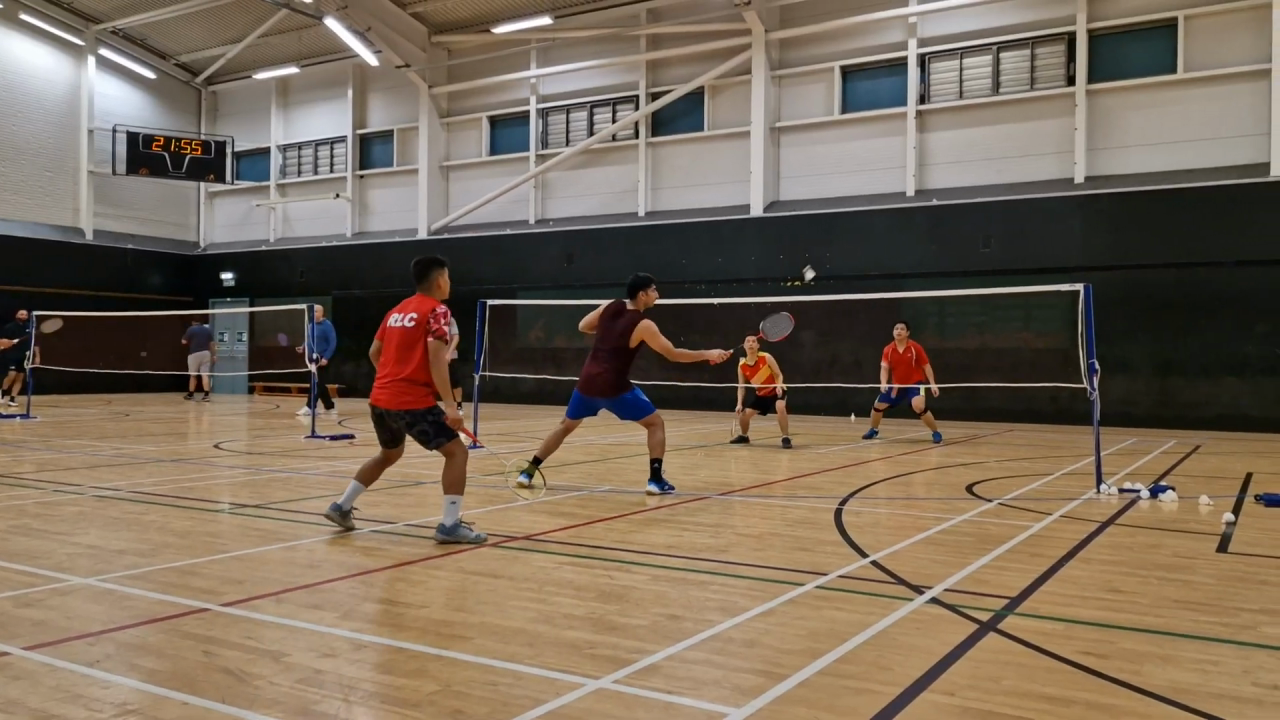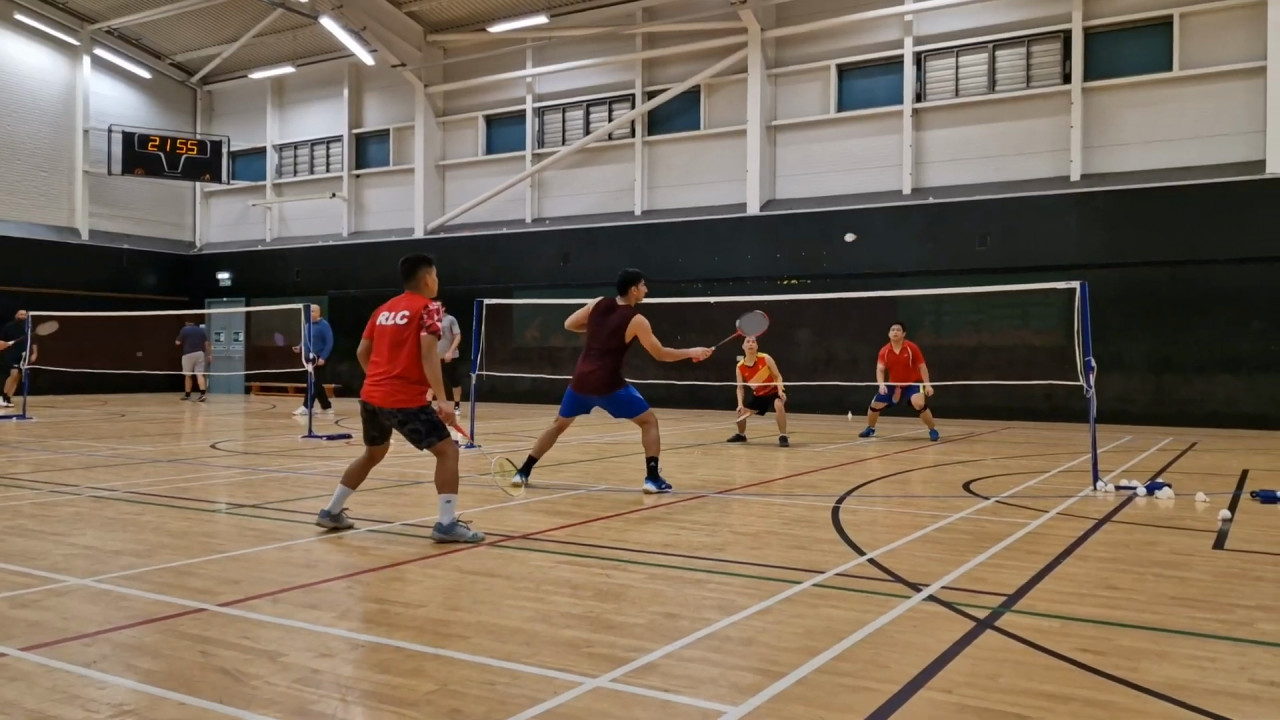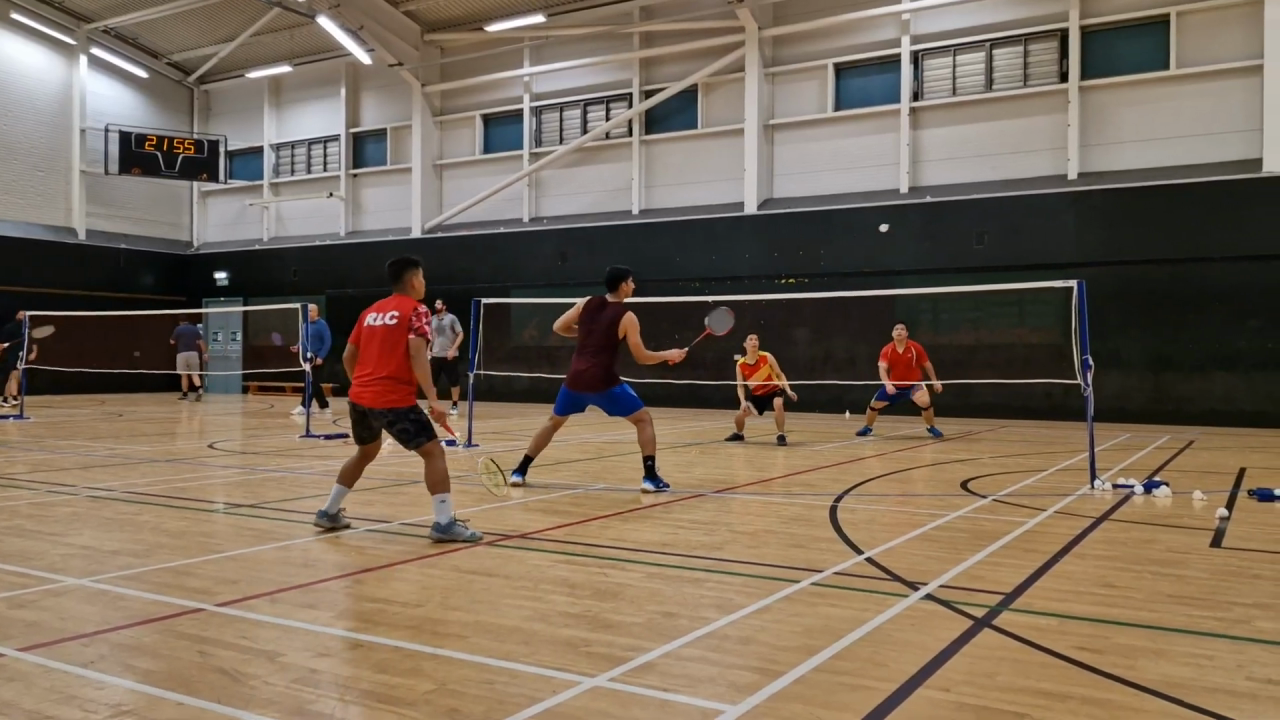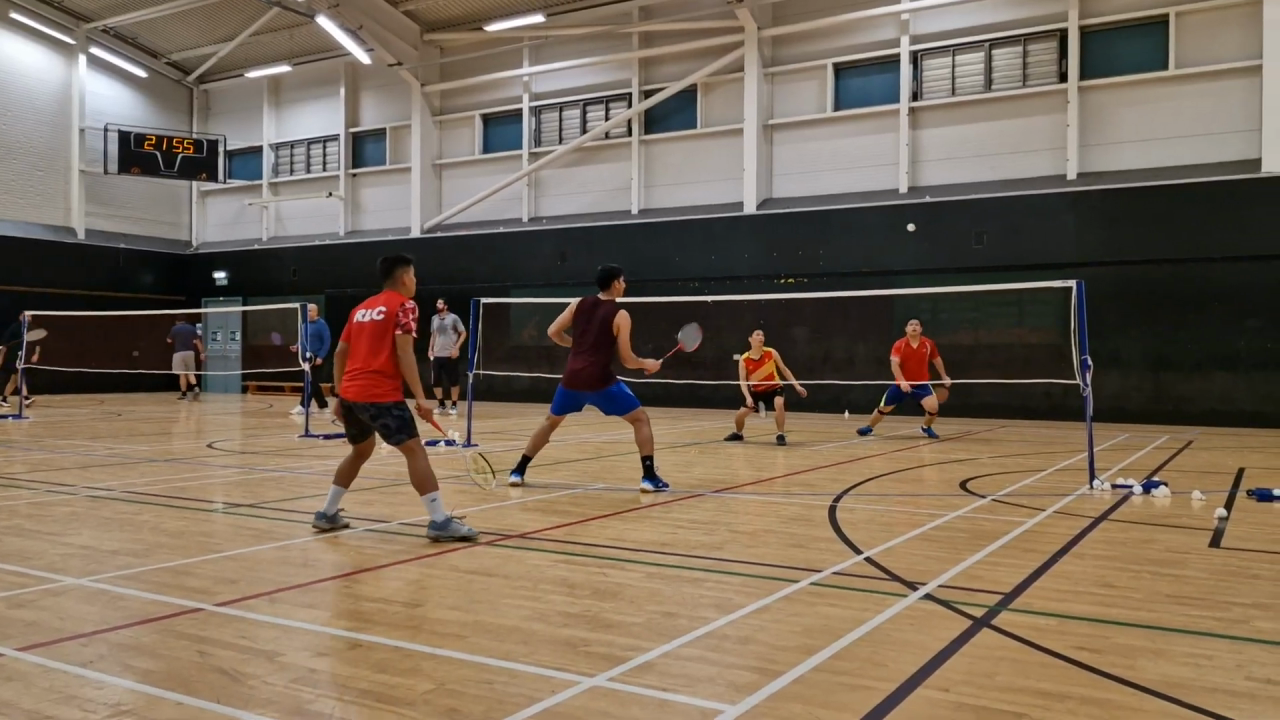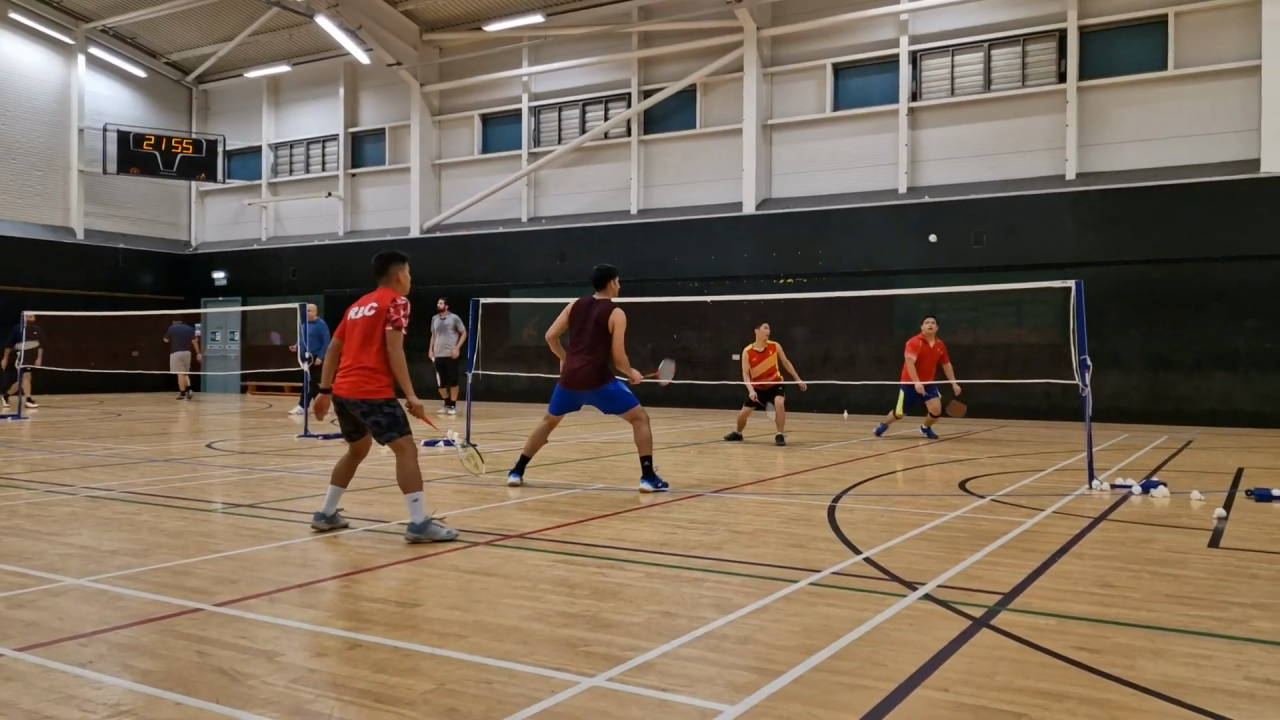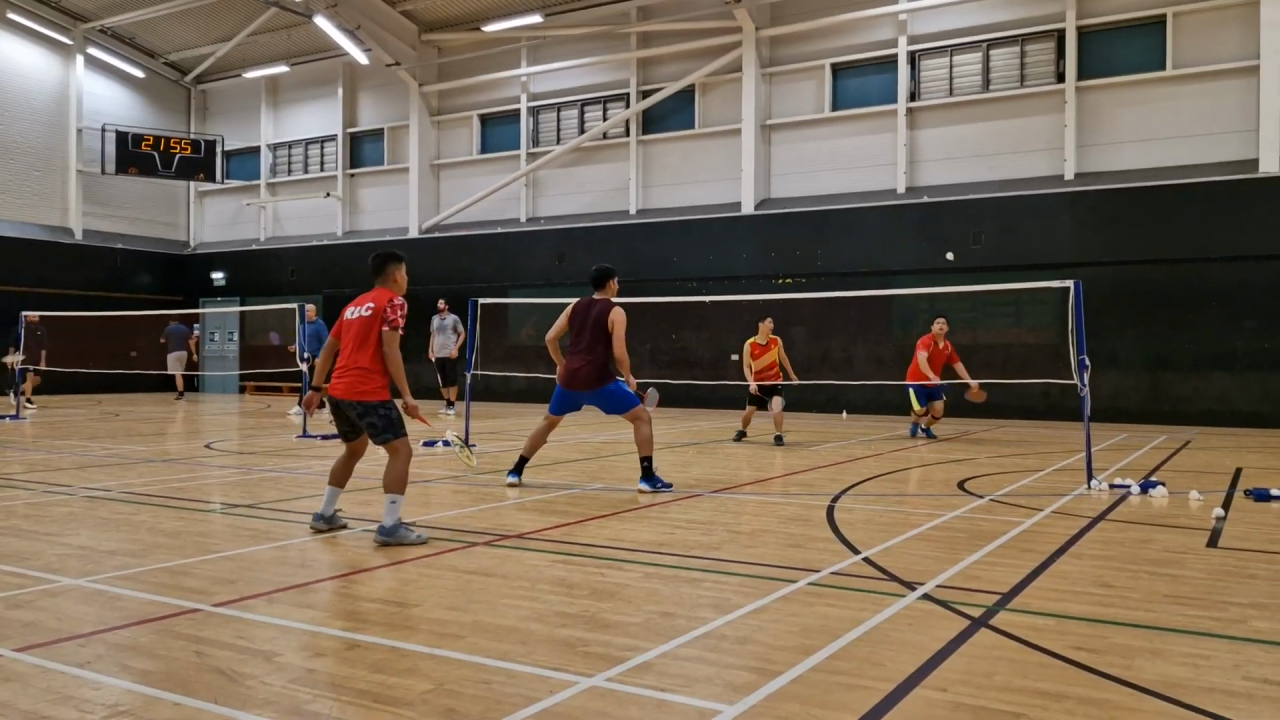
dt=0.1s
person 1, frame 1
left shoulder: (396, 311)
right shoulder: (437, 311)
left elbow: (374, 352)
right elbow: (437, 360)
right wrist: (450, 406)
left hip: (380, 399)
right hip: (413, 401)
left knee: (389, 455)
right knee: (456, 452)
left ankle: (341, 507)
right ankle: (450, 524)
person 1, frame 2
left shoulder: (383, 310)
right shoulder: (429, 308)
left elbow: (362, 352)
right elbow: (429, 355)
right wrist: (442, 401)
left hip: (371, 396)
right hip: (405, 400)
left knee: (372, 454)
right knee: (447, 451)
left ankle: (332, 511)
right ankle: (447, 523)
person 1, frame 3
left shoulder: (371, 312)
right shoulder: (416, 310)
left elbow: (348, 356)
right elbow: (418, 358)
right wrist: (433, 401)
left hip: (360, 397)
right hip: (393, 400)
left knee: (366, 452)
right knee: (433, 454)
left ankle: (329, 511)
right ankle: (445, 523)
person 1, frame 4
left shoulder: (361, 308)
right shoulder: (403, 305)
left elbow: (339, 353)
right elbow: (404, 353)
left wrist: (338, 394)
right wrist: (420, 397)
left hip: (349, 394)
right hip: (380, 395)
left knee: (360, 451)
right knee: (415, 452)
left ankle: (327, 513)
right ankle: (440, 521)
person 1, frame 5
left shoulder: (357, 305)
right shoulder: (396, 302)
left elbow: (333, 351)
right elbow: (394, 351)
left wrist: (324, 391)
right wrist: (412, 395)
left hip: (345, 390)
right hip: (373, 392)
left knee: (357, 449)
right knee: (406, 450)
left ankle: (326, 513)
right ankle: (419, 522)
person 1, frame 6
left shoulder: (354, 304)
right shoulder: (394, 301)
left elbow: (328, 348)
right elbow: (390, 351)
left wrist: (315, 388)
right wrist: (407, 395)
left hip: (339, 391)
right hip: (368, 393)
left knee: (355, 449)
right knee: (400, 451)
left ankle: (325, 514)
right ankle: (390, 526)
person 2, frame 1
left shoulder: (609, 306)
right shoulder: (643, 326)
left elbow: (583, 326)
right elbow: (673, 354)
right wrist: (708, 354)
left hip: (587, 383)
right hip: (614, 387)
left knee: (565, 426)
right knee: (655, 424)
left ankle: (527, 472)
right ankle: (655, 480)
person 2, frame 2
left shoulder: (598, 304)
right shoulder: (636, 321)
left elbow: (569, 325)
right elbow: (660, 354)
right wrist: (692, 353)
left hip: (580, 381)
right hip: (608, 385)
left knee: (558, 424)
right knee: (649, 422)
left ankle: (523, 472)
right ankle: (653, 478)
person 2, frame 3
left shoulder: (587, 303)
right shoulder: (627, 317)
left elbow: (558, 327)
right elbow: (642, 357)
right wrist: (669, 355)
left hip: (575, 378)
right hip: (604, 382)
left knee: (554, 422)
right knee: (644, 421)
left ankle: (520, 472)
right ankle: (650, 477)
person 2, frame 4
left shoulder: (579, 304)
right shoulder: (620, 315)
left elbow: (552, 332)
right elbow: (627, 359)
right wrist: (647, 364)
left hip: (572, 378)
right hip: (600, 381)
left knee: (551, 422)
right knee: (641, 420)
left ankle: (518, 472)
right ankle: (649, 477)
person 2, frame 5
left shoulder: (575, 305)
right shoulder: (616, 313)
left elbow: (550, 336)
right elbow: (618, 357)
right wrist: (631, 373)
left hip: (569, 378)
right hip: (598, 380)
left knee: (548, 422)
right knee: (640, 418)
left ankle: (517, 471)
right ankle: (648, 477)
person 2, frame 6
left shoulder: (575, 307)
right shoulder: (616, 312)
left elbow: (550, 338)
right elbow: (619, 355)
left wrist: (561, 365)
right wrist: (628, 377)
left hip: (570, 378)
right hip: (599, 380)
left knee: (548, 422)
right knee: (642, 418)
left ankle: (515, 472)
right ankle: (648, 477)
